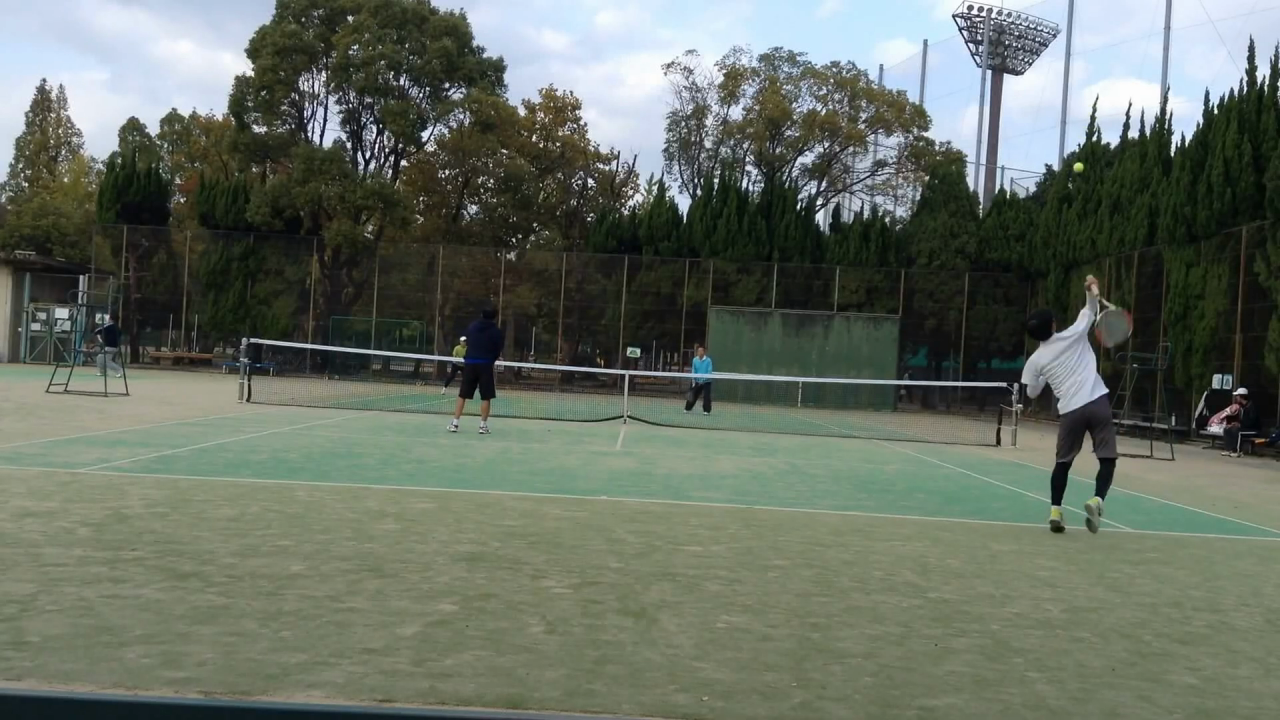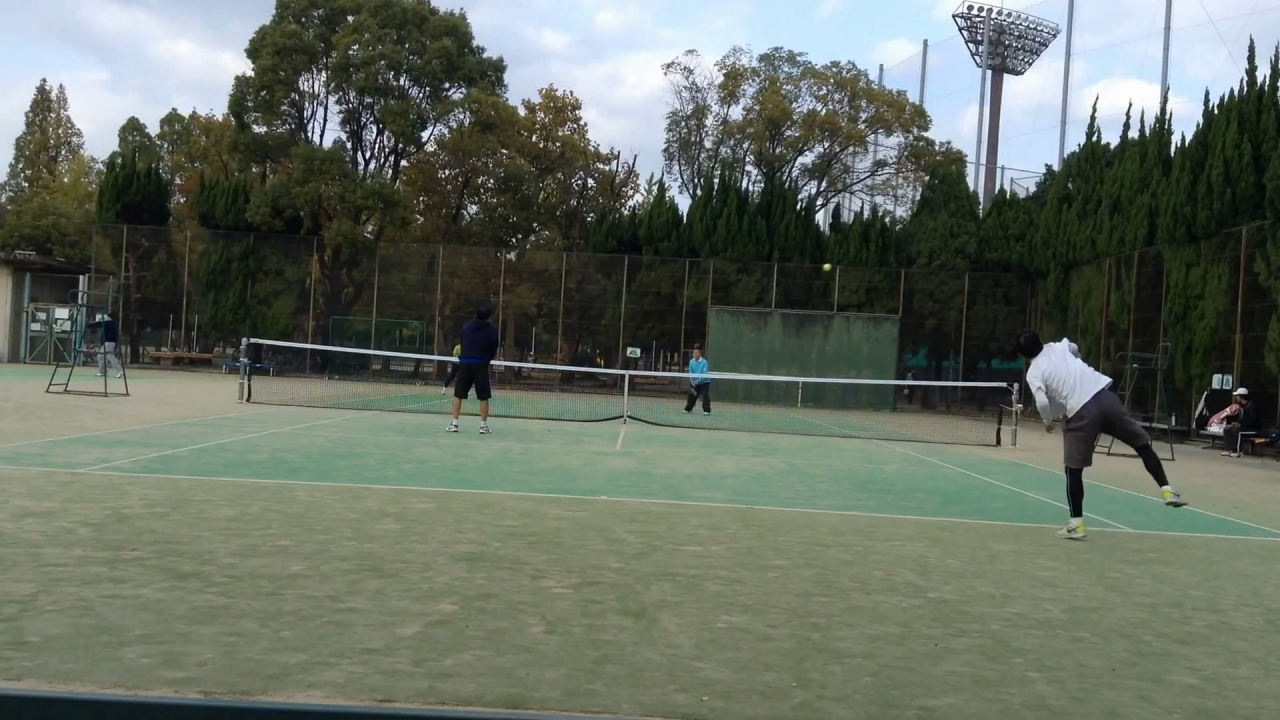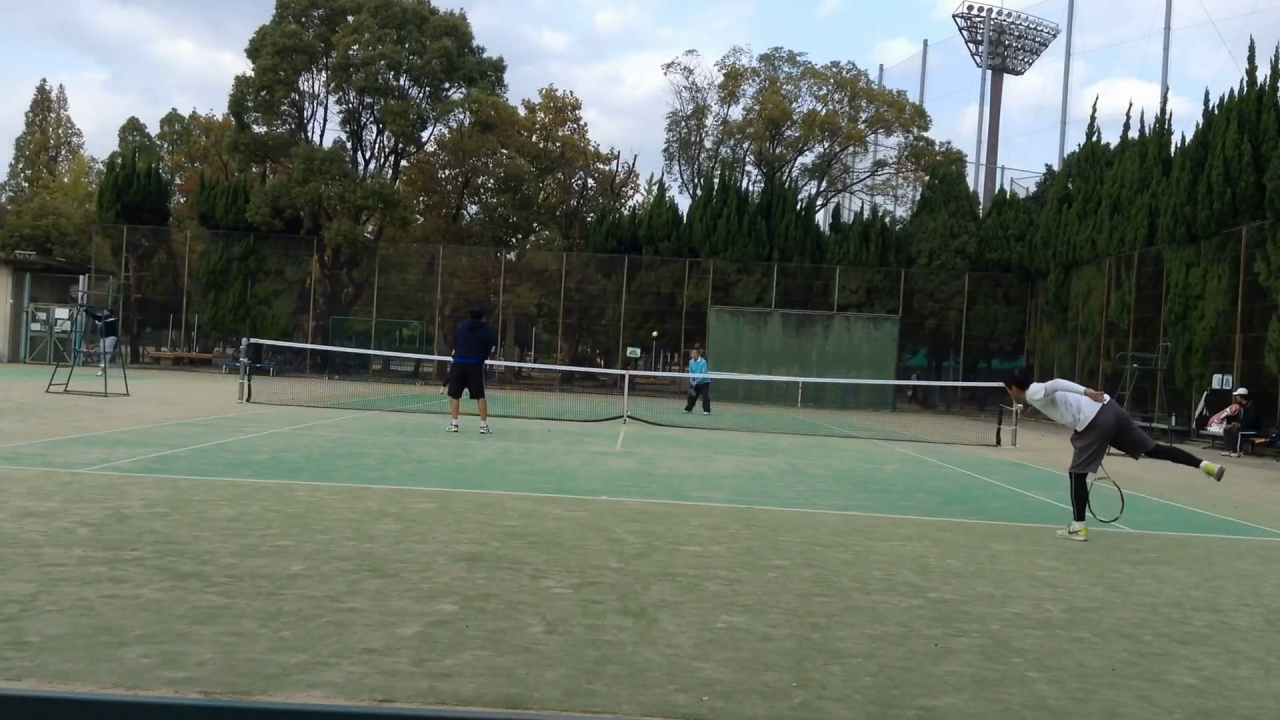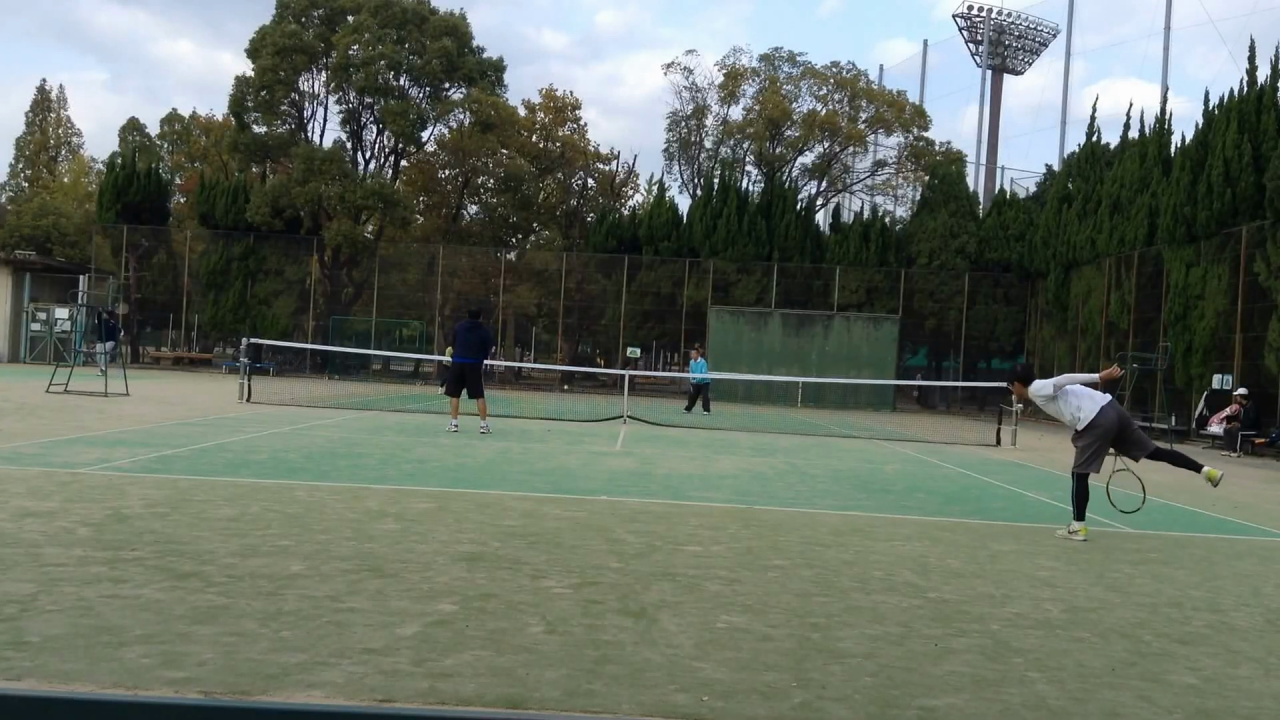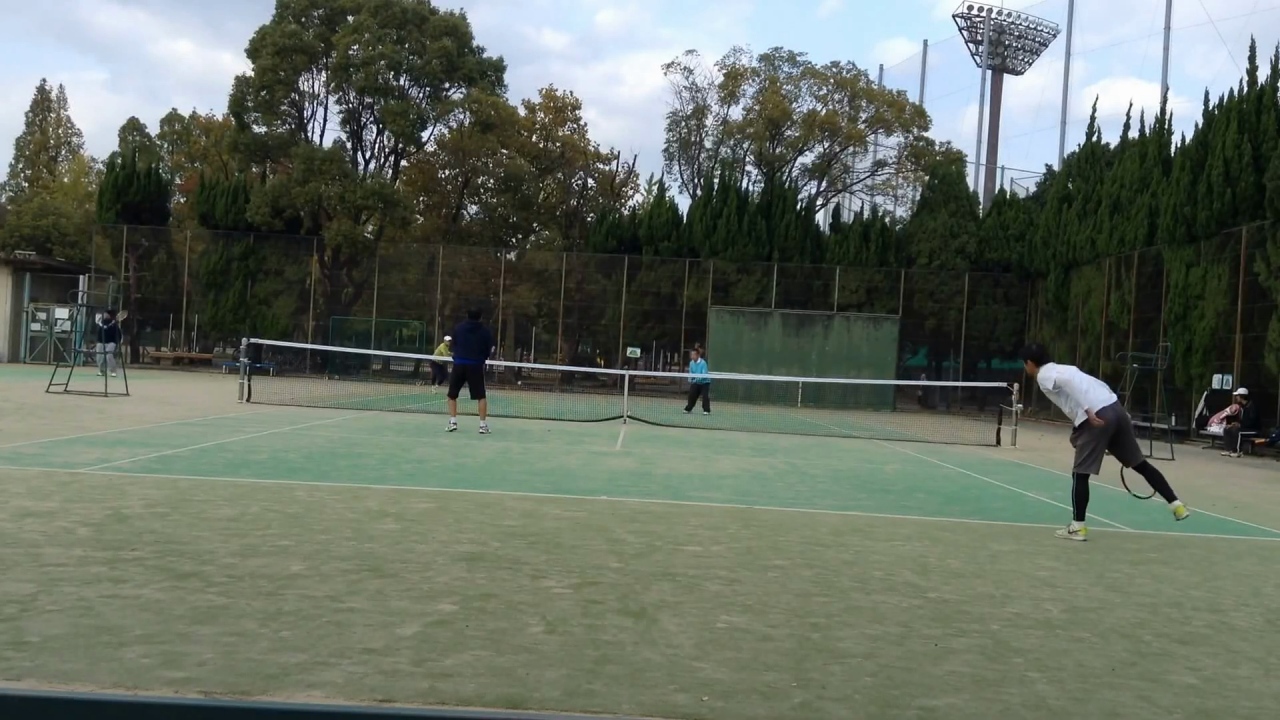
dt=0.2s
person 1, frame 1
left shoulder: (1034, 361)
right shoulder: (1072, 337)
left elbow: (1032, 392)
right elbow: (1090, 313)
right wrist: (1092, 291)
left hip: (1070, 412)
right hip: (1097, 403)
left knee: (1063, 462)
right knee: (1108, 460)
left ankle: (1056, 511)
right ankle: (1096, 501)
person 1, frame 2
left shoulder: (1033, 371)
right shoulder: (1058, 348)
left elbow: (1042, 402)
right elbow: (1075, 350)
left wrist: (1047, 422)
left hip: (1082, 412)
right hip: (1104, 396)
left knee: (1073, 469)
right knee: (1142, 445)
left ankle: (1076, 524)
right ankle: (1167, 490)
person 1, frame 3
left shoulder: (1034, 393)
right shoulder: (1040, 389)
left elbow: (1057, 384)
left wrist: (1086, 391)
left hip: (1095, 421)
right hip: (1110, 409)
left knee: (1077, 473)
right knee: (1153, 449)
left ankle: (1078, 527)
right ankle: (1205, 465)
person 1, frame 4
left shoulder: (1037, 389)
right shoulder: (1045, 385)
left elbow: (1067, 378)
left wrist: (1098, 377)
left hip: (1096, 421)
right hip: (1113, 410)
left knee: (1080, 473)
right knee: (1153, 451)
left ankle: (1078, 527)
right ankle: (1206, 471)
person 1, frame 5
left shoulder: (1043, 376)
right shoulder: (1066, 368)
left elbow: (1067, 382)
right elbow: (1102, 386)
left wrist: (1088, 411)
left hip: (1095, 418)
right hip: (1114, 409)
left knee: (1081, 473)
right knee: (1140, 463)
left ankle: (1078, 527)
right ankle: (1176, 505)
